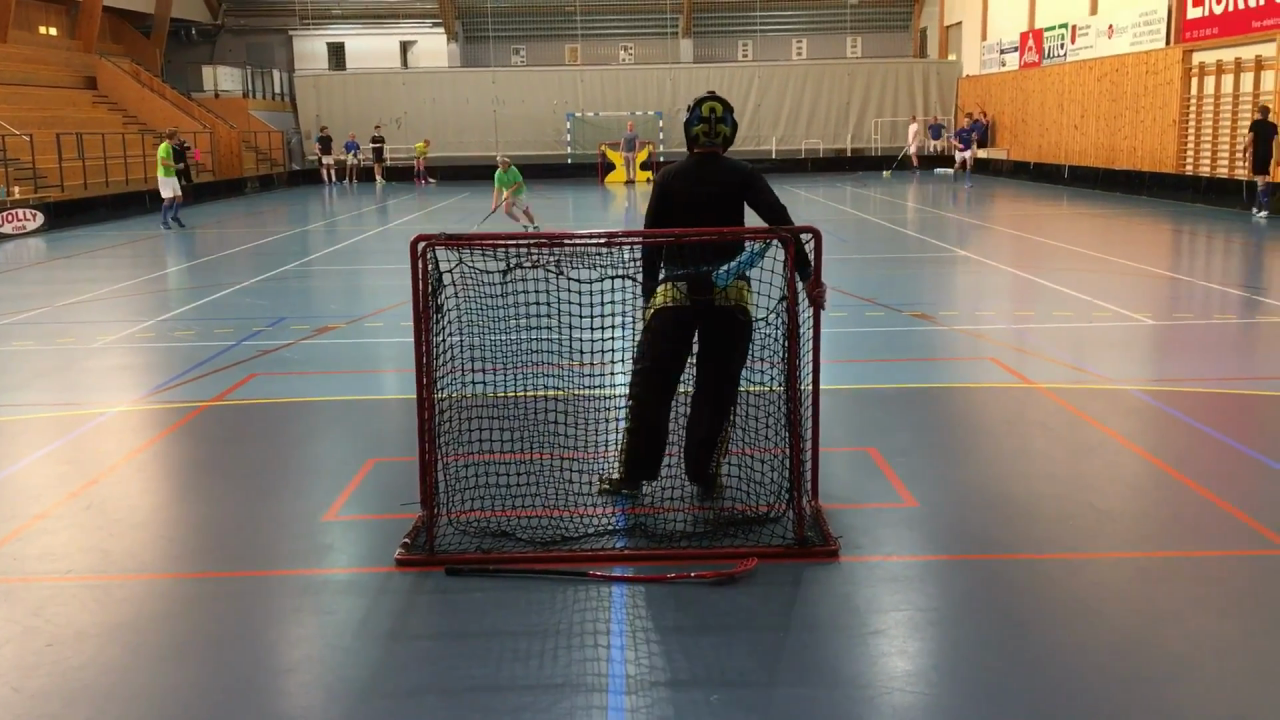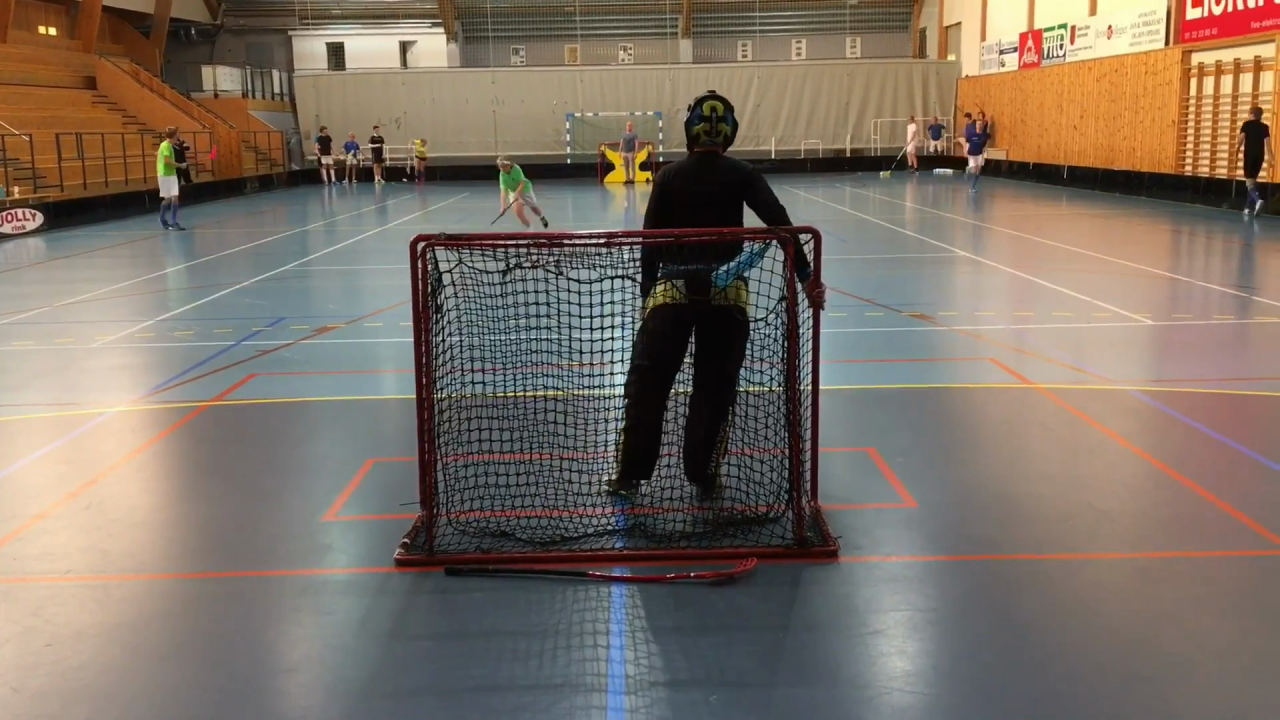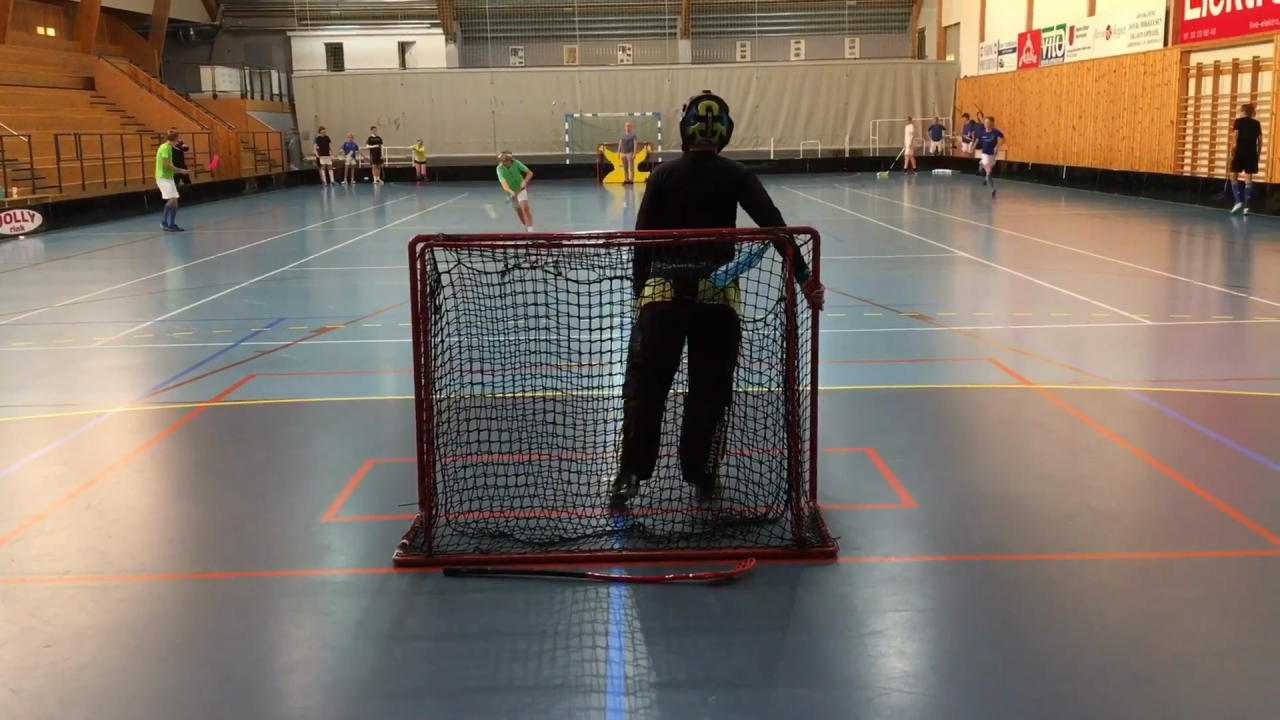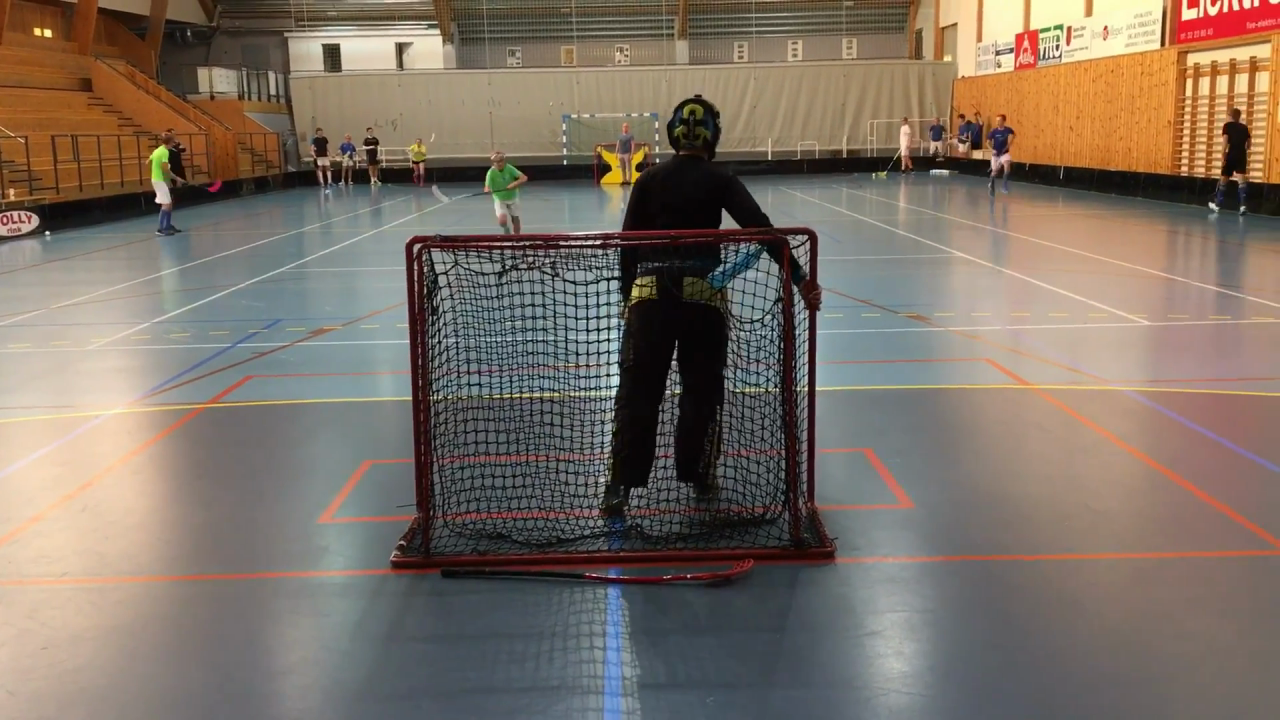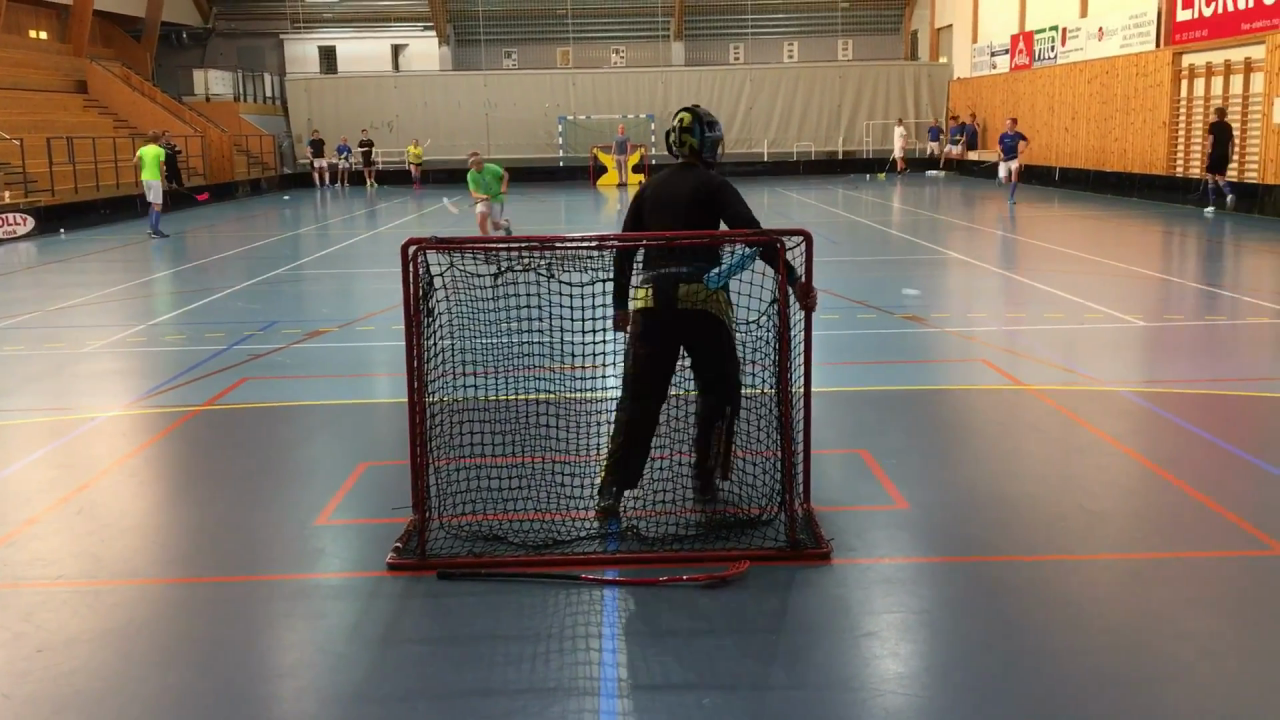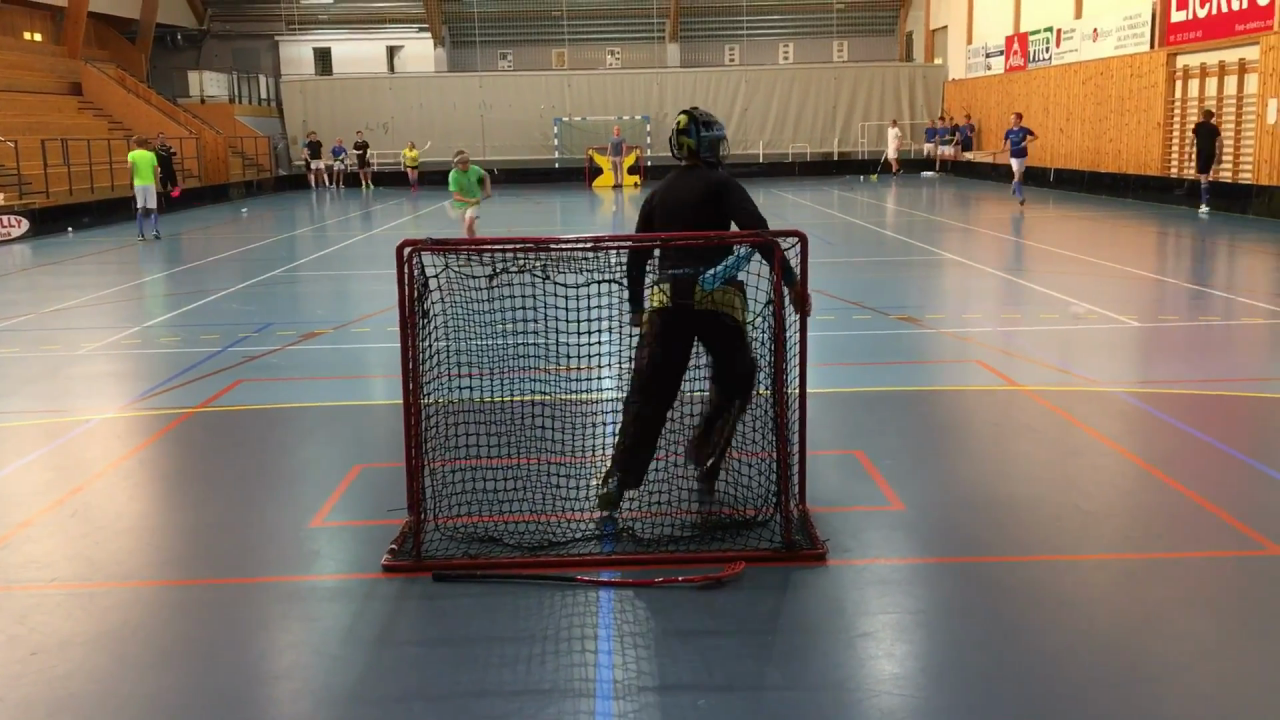
dt=0.1s
person 1, frame 1
left shoulder: (669, 177)
right shoulder: (742, 175)
left elbow: (651, 242)
right elbow: (780, 223)
left wrist: (649, 292)
right wrist: (807, 276)
left hip: (675, 291)
right hip: (727, 292)
left knee: (651, 385)
right knee: (717, 389)
left ankle: (633, 475)
right ankle: (704, 475)
person 1, frame 2
left shoulder: (669, 176)
right shoulder: (742, 175)
left elbow: (651, 240)
right elbow: (779, 224)
left wrist: (648, 291)
right wrist: (806, 276)
left hip: (672, 290)
right hip: (725, 292)
left knee: (646, 384)
right knee: (715, 388)
left ankle: (631, 474)
right ankle: (703, 475)
person 1, frame 3
left shoulder: (662, 176)
right shoulder: (734, 175)
left elbow: (643, 240)
right elbow: (773, 225)
left wrist: (643, 291)
right wrist: (804, 277)
left hip: (665, 290)
right hip: (715, 291)
left knee: (644, 385)
right knee: (710, 389)
left ankle: (630, 476)
right ankle: (701, 477)
person 1, frame 4
left shoulder: (649, 179)
right shoulder: (718, 179)
left elbow: (629, 241)
right elbow: (759, 227)
left wrist: (628, 294)
right wrist: (799, 278)
left hip: (650, 290)
right hip: (702, 290)
left knee: (638, 390)
right knee: (703, 389)
left ankle: (621, 485)
right ankle: (699, 476)
person 1, frame 5
left shoulder: (649, 190)
right shoulder: (712, 184)
left elbow: (623, 252)
right elbow: (750, 233)
left wrist: (620, 306)
right wrist: (795, 280)
left hip: (652, 300)
right hip: (704, 296)
left knee: (639, 398)
right knee: (720, 389)
left ankle: (613, 491)
right ankle: (707, 477)
person 1, frame 6
left shoulder: (659, 193)
right shoulder: (719, 182)
left elbow: (637, 256)
right elbow: (756, 230)
left wrist: (636, 308)
right wrist: (792, 281)
left hip: (668, 298)
right hip: (716, 295)
left knee: (649, 394)
right knee: (735, 382)
left ankle: (619, 479)
right ankle: (706, 463)
